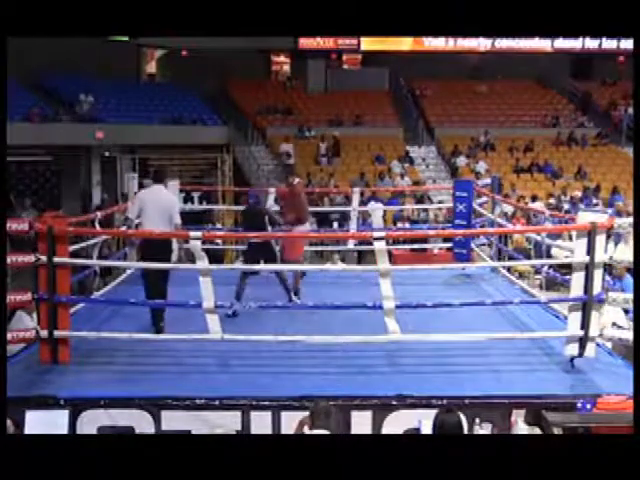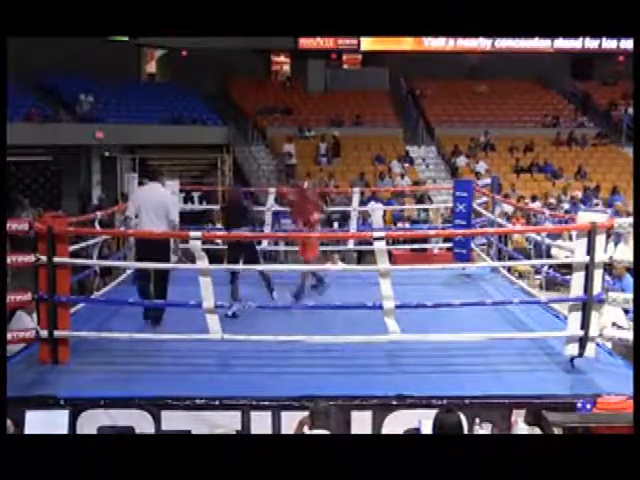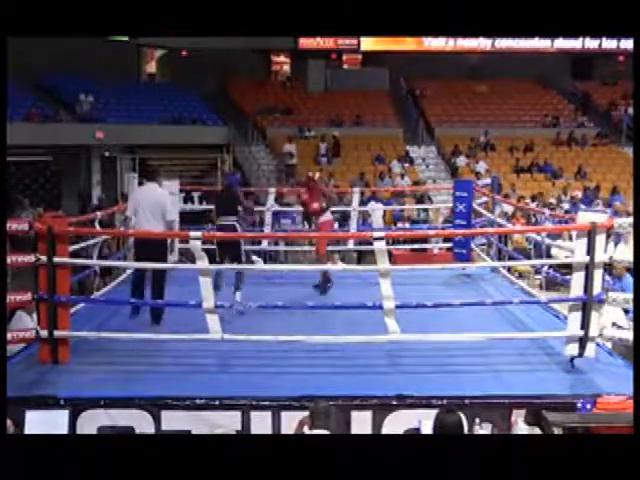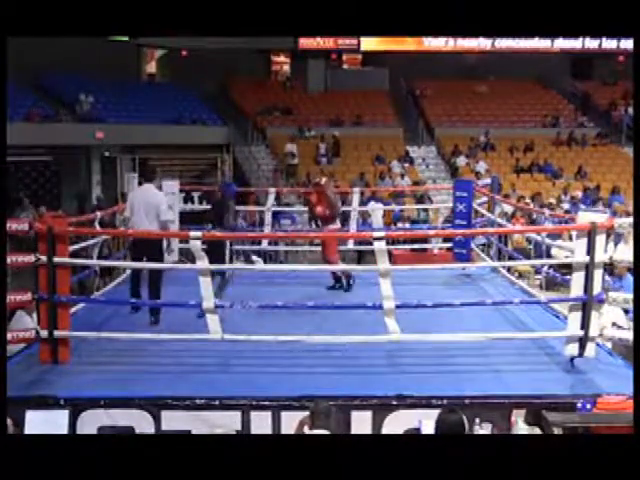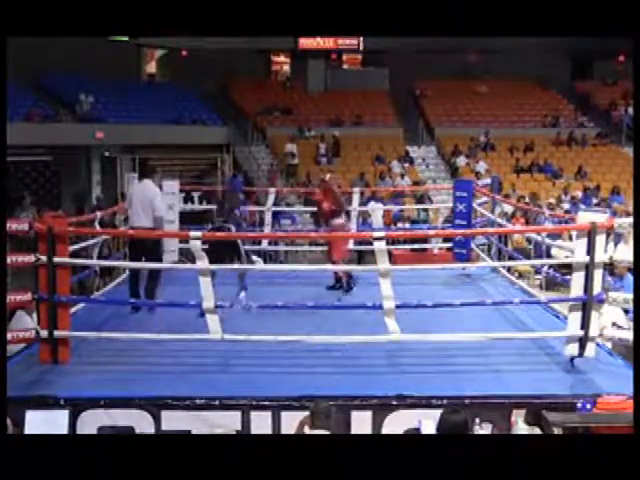
dt=0.2s
person 1, frame 1
left shoulder: (142, 195)
right shoulder: (171, 197)
left elbow: (130, 219)
right elbow: (177, 224)
left hip: (147, 241)
right hip: (164, 242)
left knee: (150, 280)
right knee: (161, 280)
left ankle: (158, 317)
right ankle: (158, 316)
person 1, frame 2
left shoulder: (138, 192)
right shoulder: (167, 194)
left elbow: (129, 218)
right elbow: (173, 222)
left hip: (143, 238)
right hip: (162, 239)
left knee: (142, 275)
right knee: (161, 278)
left ankle: (148, 306)
right ankle: (157, 315)
person 1, frame 3
left shoulder: (136, 193)
right shoulder: (163, 194)
left elbow: (128, 218)
right elbow: (170, 221)
right wrist: (172, 241)
left hip: (141, 238)
right hip: (158, 238)
left knee: (139, 273)
right knee: (158, 278)
left ankle: (136, 306)
right ankle: (156, 315)
person 1, frame 4
left shoulder: (133, 194)
right shoulder: (158, 195)
left elbow: (127, 217)
right elbow: (164, 221)
right wrist: (169, 241)
left hip: (136, 236)
right hip: (153, 237)
left knee: (136, 271)
right knee: (155, 275)
left ankle: (135, 304)
right ankle: (154, 313)
person 1, frame 5
left shoulder: (133, 189)
right shoulder: (155, 190)
right elbow: (158, 218)
right wrist: (161, 239)
left hip: (134, 231)
right hip: (150, 232)
left knee: (135, 268)
right knee: (155, 266)
left ankle: (134, 303)
right ankle: (150, 297)
person 2, frame 1
left shoulder: (245, 213)
right shoulder: (262, 210)
right elbow: (278, 222)
left hip: (253, 245)
right hip: (265, 244)
left knee: (244, 277)
right knee: (278, 272)
left ankle: (236, 305)
right ankle: (291, 297)
person 2, frame 2
left shoulder: (225, 209)
right shoulder: (243, 205)
left elbow: (226, 226)
right elbow: (252, 220)
left hip: (233, 241)
right hip: (247, 239)
left knee: (234, 275)
left ankle: (235, 304)
right ankle: (272, 291)
person 2, frame 3
left shoulder: (219, 195)
right shoulder: (235, 193)
right elbow: (248, 208)
left hip: (221, 228)
right hip: (233, 227)
left knee: (220, 264)
right knee: (240, 264)
right ankle: (237, 293)
person 2, frame 4
left shoulder: (215, 202)
right shoulder: (229, 204)
right elbow: (227, 225)
left hip: (212, 239)
right hip: (221, 240)
left knee: (212, 273)
right knee: (225, 275)
person 2, frame 5
left shoulder: (225, 200)
right elbow: (224, 213)
left hip: (216, 230)
right hip: (227, 231)
left knee: (213, 269)
right knee: (244, 261)
right ankle: (242, 292)
person 3, frame 1
left shoulder: (300, 197)
right shoulder: (287, 194)
left elbow: (305, 215)
left wrist: (290, 219)
left hip: (300, 230)
right hip: (291, 230)
left knee: (295, 261)
right knee: (285, 258)
left ankle: (295, 291)
right ankle: (299, 272)
person 3, frame 2
left shoulder: (312, 200)
right shoulder: (295, 200)
left elbow: (322, 211)
right elbow: (293, 214)
left wrist: (317, 218)
left hip: (312, 232)
right hip: (303, 231)
left knee: (308, 260)
right knee: (307, 260)
left ankle: (301, 289)
right ankle: (319, 279)
person 3, frame 3
left shoulder: (320, 190)
right shoulder: (307, 191)
right elbow: (307, 209)
left wrist: (321, 206)
right wrist: (304, 203)
left hip: (324, 222)
right hip: (318, 222)
left knee: (320, 252)
right knee: (321, 252)
left ankle: (326, 280)
right ankle: (325, 279)
person 3, frame 4
left shoulder: (329, 197)
right shoulder: (318, 197)
left elbow: (337, 212)
right elbow: (313, 214)
left wrist: (325, 213)
right wrist: (312, 205)
left hip: (332, 230)
right hip: (326, 230)
left knee: (332, 258)
right knee: (326, 257)
left ankle: (348, 276)
right ankle: (338, 281)
person 3, frame 5
left shoulder: (334, 193)
right shoulder: (325, 194)
left elbow: (343, 208)
right elbow: (322, 213)
left wrist: (331, 208)
right wrist: (319, 203)
left hip: (339, 228)
right hip: (332, 228)
left knee: (337, 258)
right knee: (332, 256)
left ankle: (349, 279)
right ankle: (339, 281)
